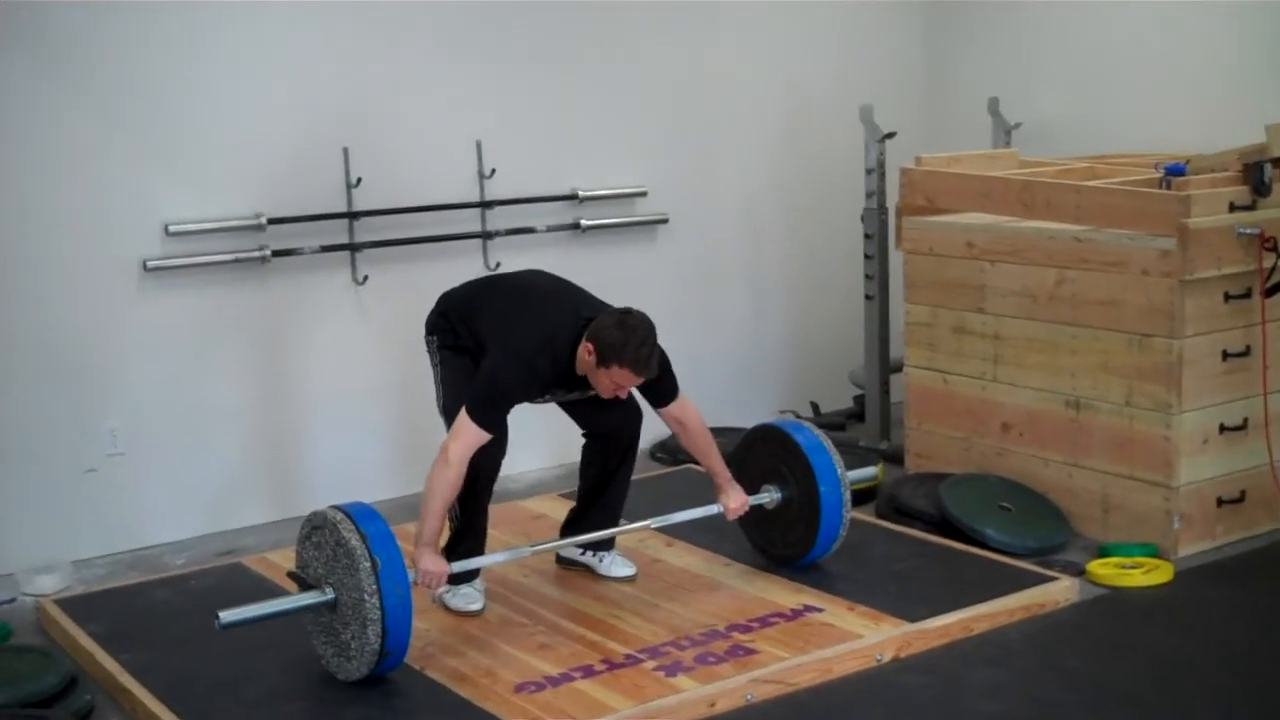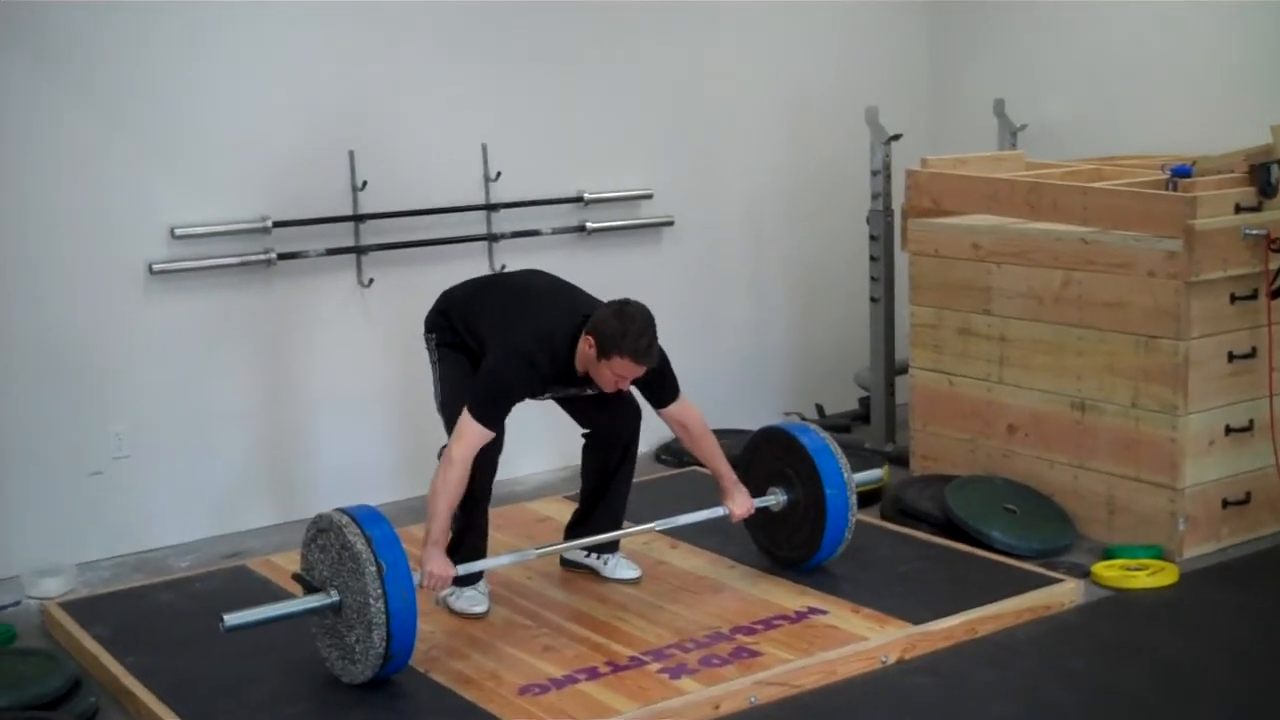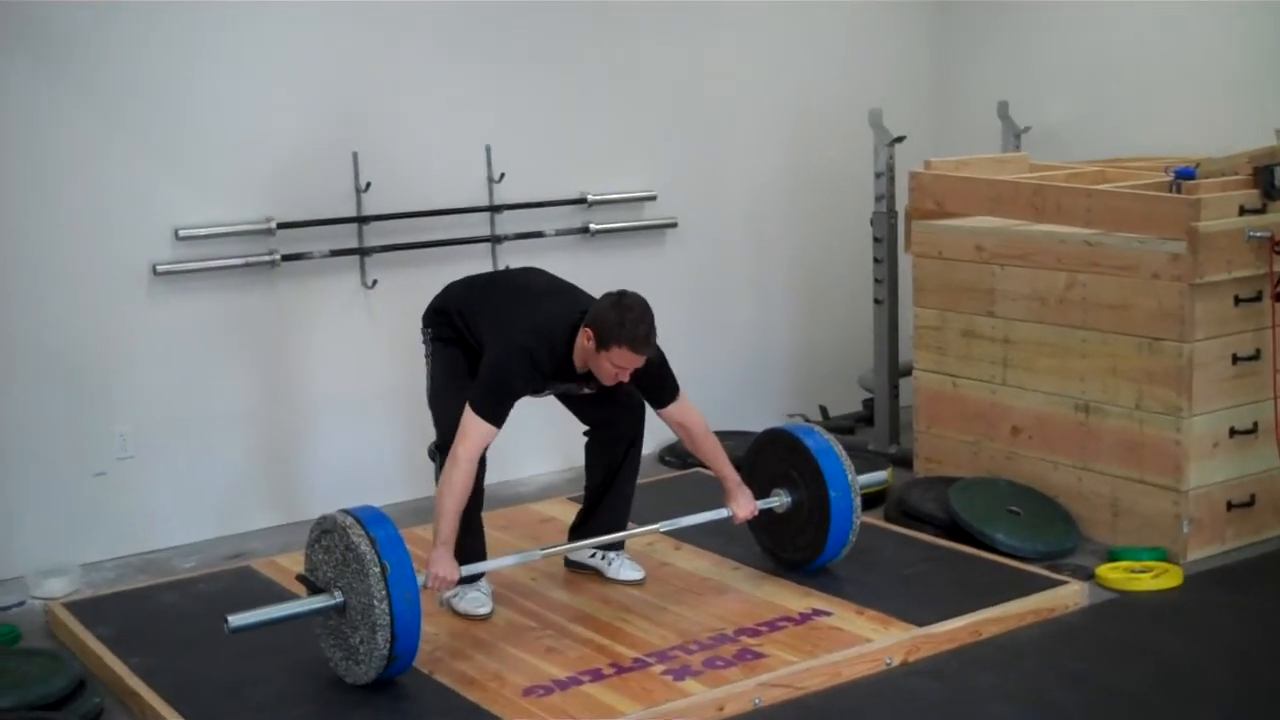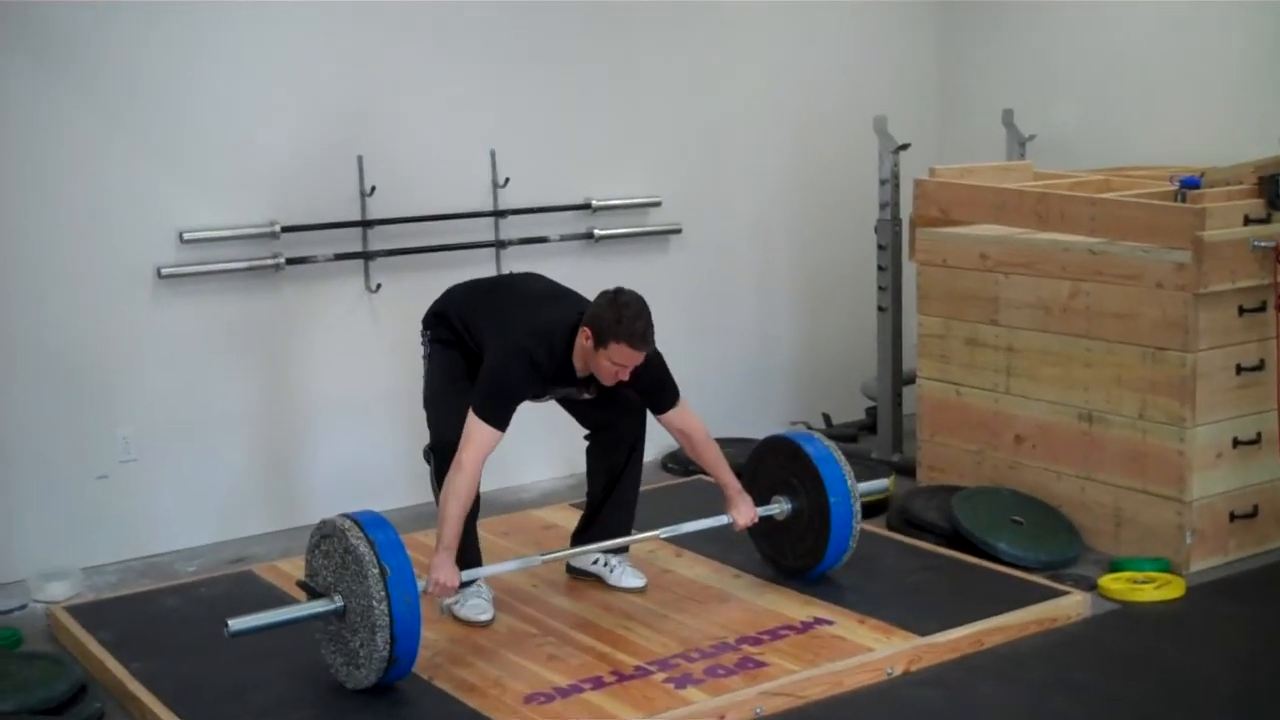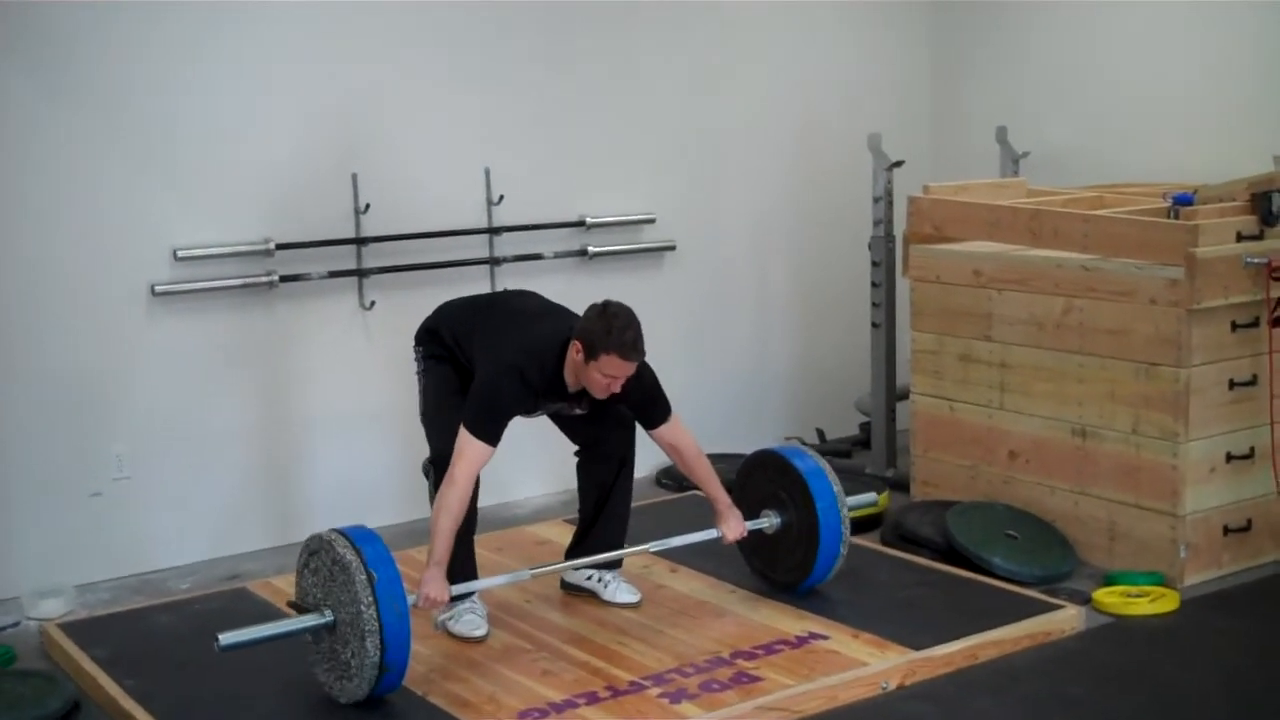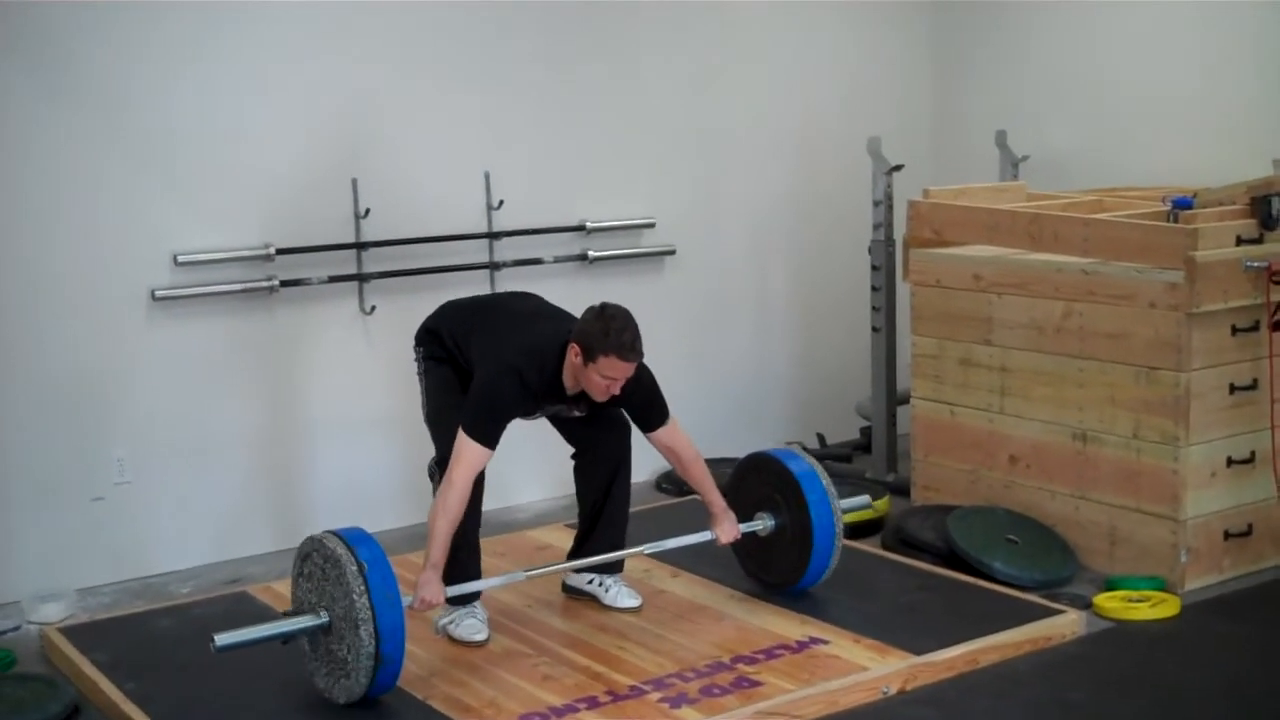
dt=0.1s
person 1, frame 1
left shoulder: (633, 353)
right shoulder: (525, 362)
left elbow: (682, 417)
right elbow: (455, 453)
left wrist: (724, 483)
right wrist: (427, 548)
right hip: (458, 336)
left knee: (621, 422)
right knee: (484, 448)
left ankle: (585, 542)
right ankle: (458, 572)
person 1, frame 2
left shoulder: (632, 350)
right shoulder: (524, 358)
left elbow: (683, 419)
right elbow: (459, 453)
left wrist: (730, 485)
right wrist: (434, 549)
right hip: (457, 333)
left knee: (620, 422)
right knee: (481, 449)
left ankle: (589, 544)
right ankle: (462, 574)
person 1, frame 3
left shoulder: (632, 349)
right shoulder: (524, 353)
left elbow: (684, 419)
right elbow: (465, 452)
left wrist: (734, 487)
right wrist: (442, 551)
right hip: (456, 331)
left knee: (623, 416)
right knee: (456, 435)
left ankle: (593, 543)
right ankle: (465, 575)
person 1, frame 4
left shoulder: (633, 353)
right shoulder: (523, 355)
left elbow: (684, 425)
right elbow: (469, 457)
left wrist: (735, 494)
right wrist: (444, 557)
right hip: (455, 334)
left knee: (625, 419)
right knee: (450, 439)
left ankle: (596, 549)
right ankle: (464, 580)
person 1, frame 5
left shoulder: (625, 367)
right shoulder: (515, 372)
left elbow: (676, 441)
right elbow: (461, 472)
left wrist: (724, 508)
right wrist: (435, 570)
right hip: (447, 350)
left knee: (614, 435)
right knee: (449, 456)
left ankle: (590, 565)
right ankle: (459, 596)
person 1, frame 6
left shoulder: (624, 370)
right shoulder: (513, 373)
left elbow: (673, 443)
right elbow: (461, 474)
left wrist: (719, 511)
right wrist: (431, 573)
right hip: (447, 352)
left knee: (609, 438)
right knee: (452, 459)
left ankle: (591, 569)
right ankle: (460, 600)
